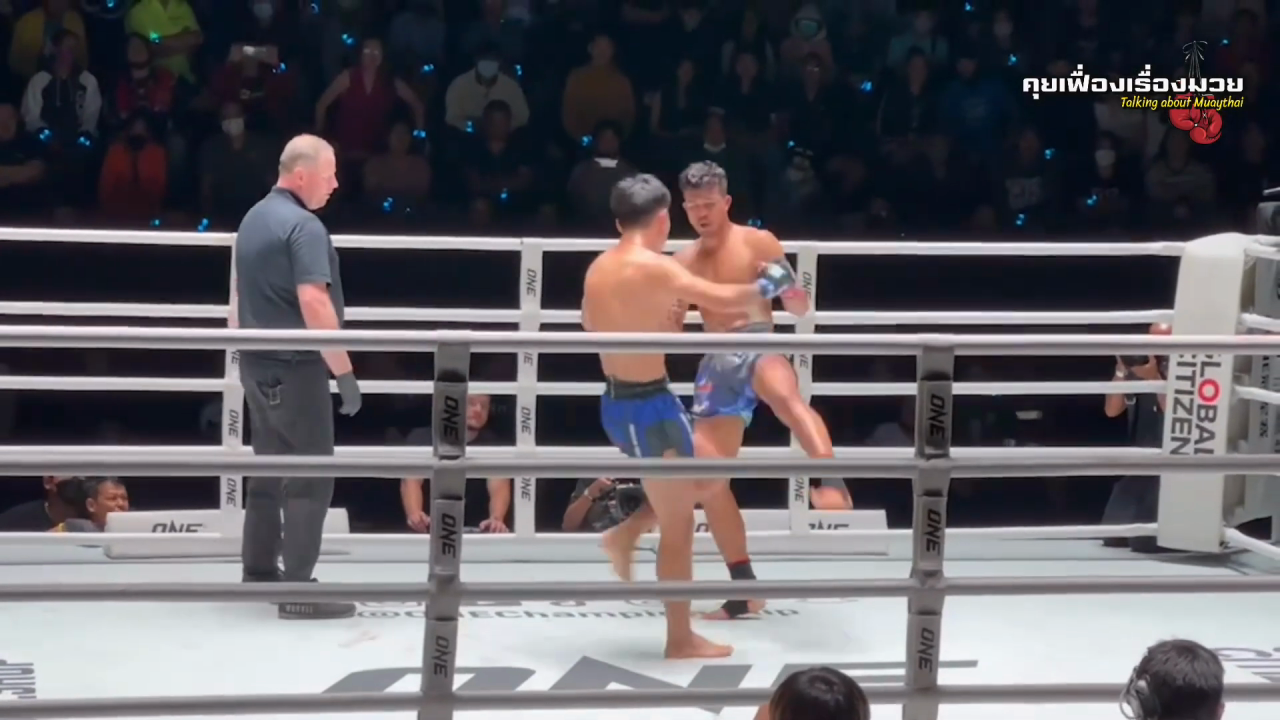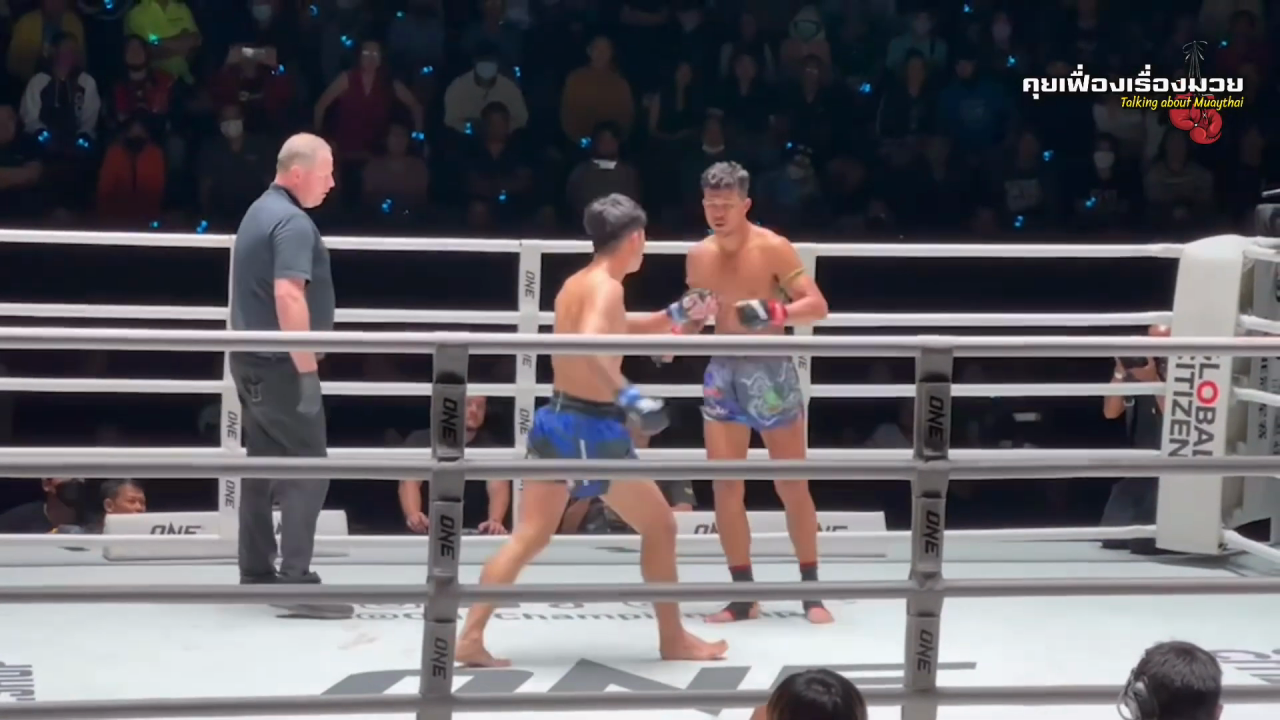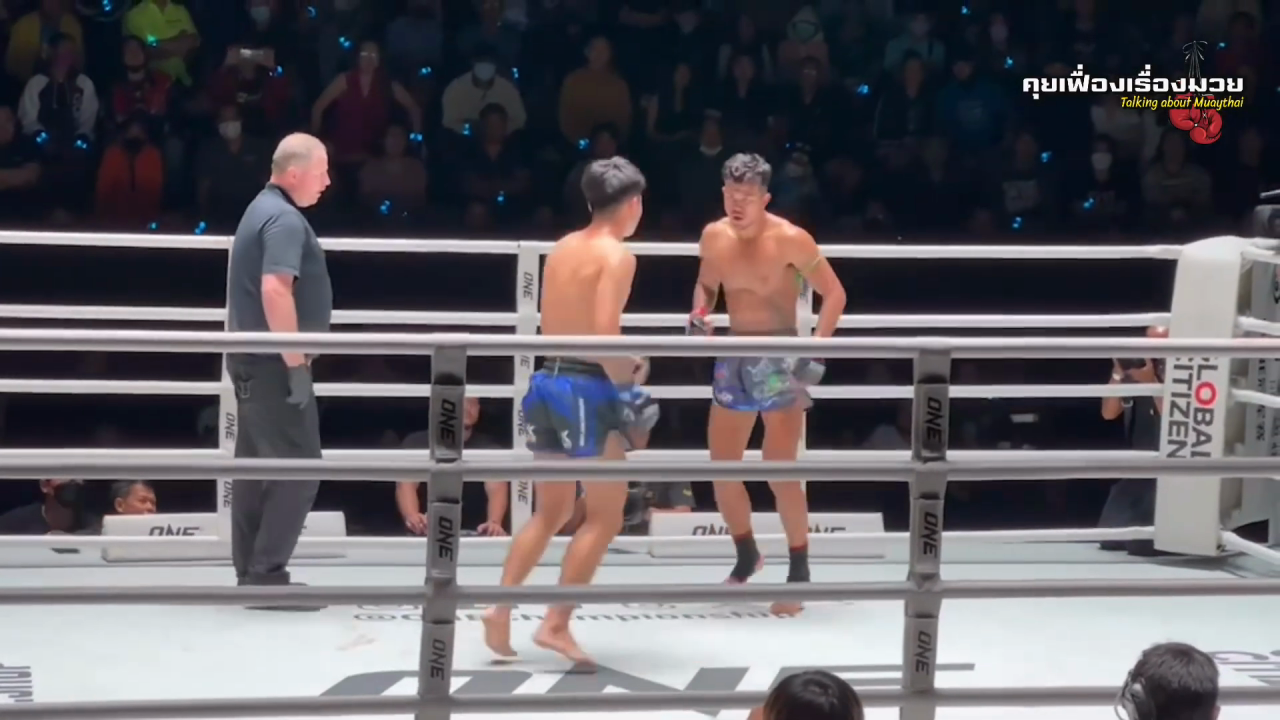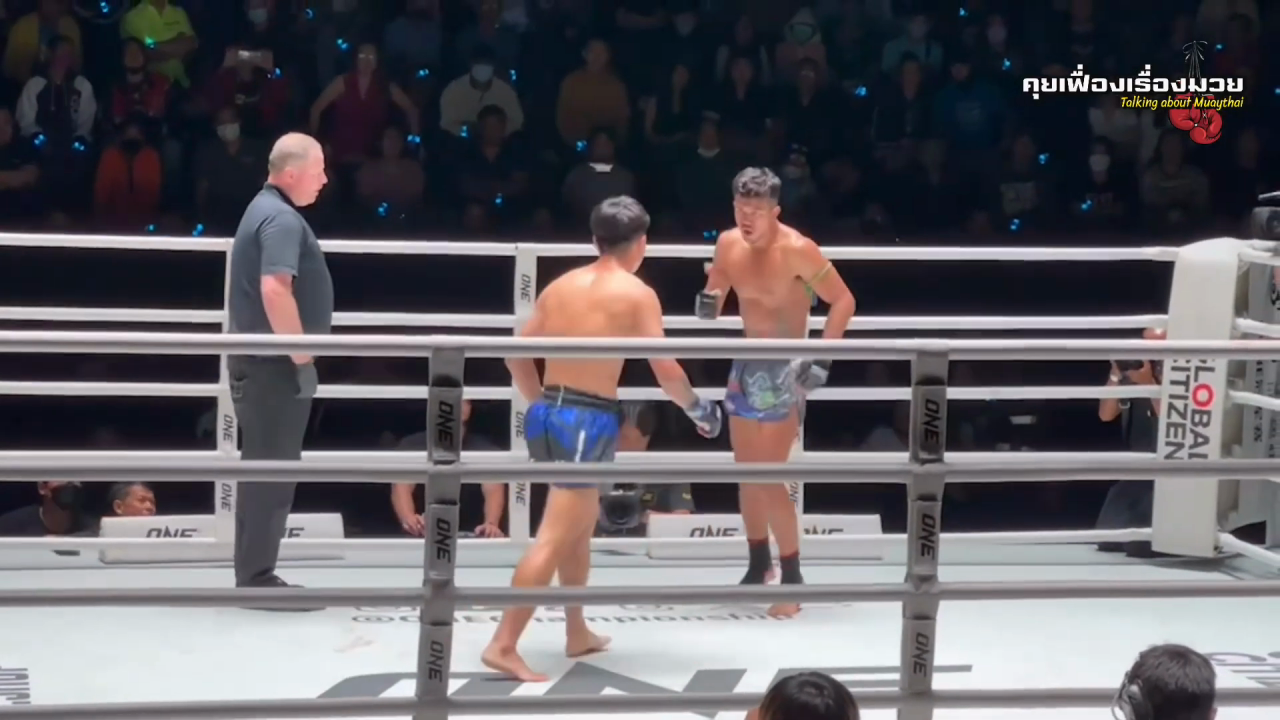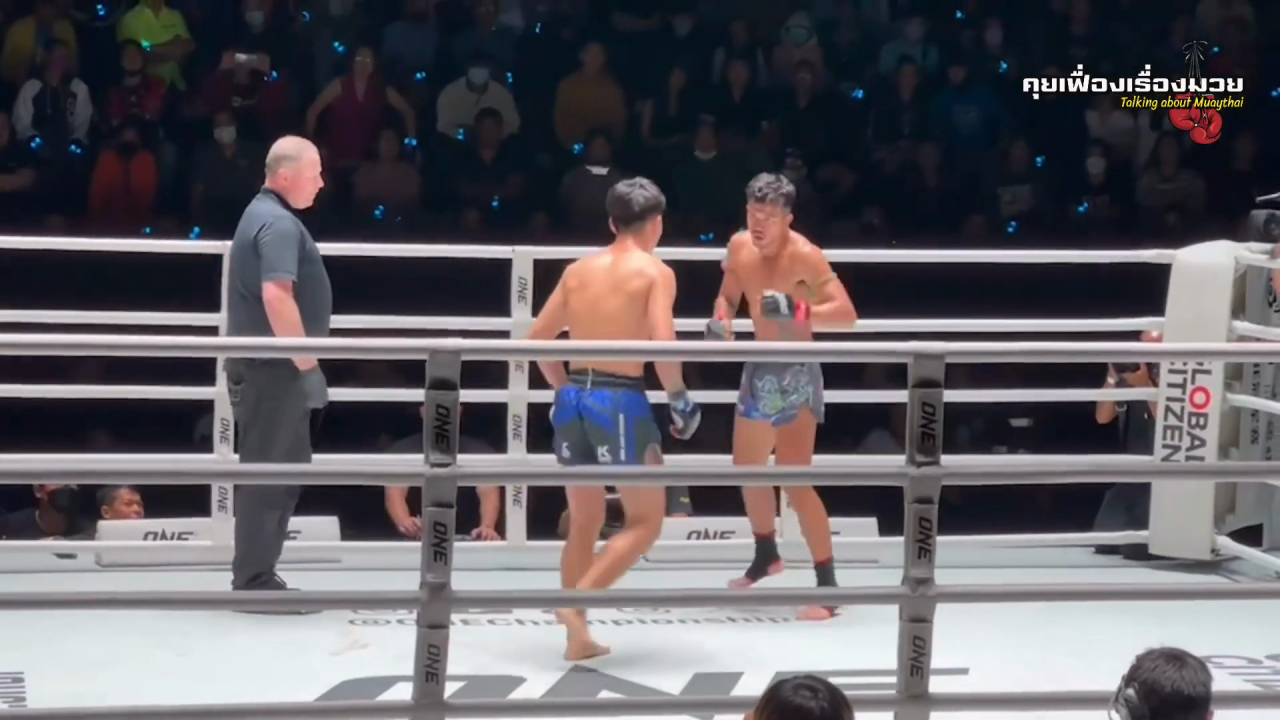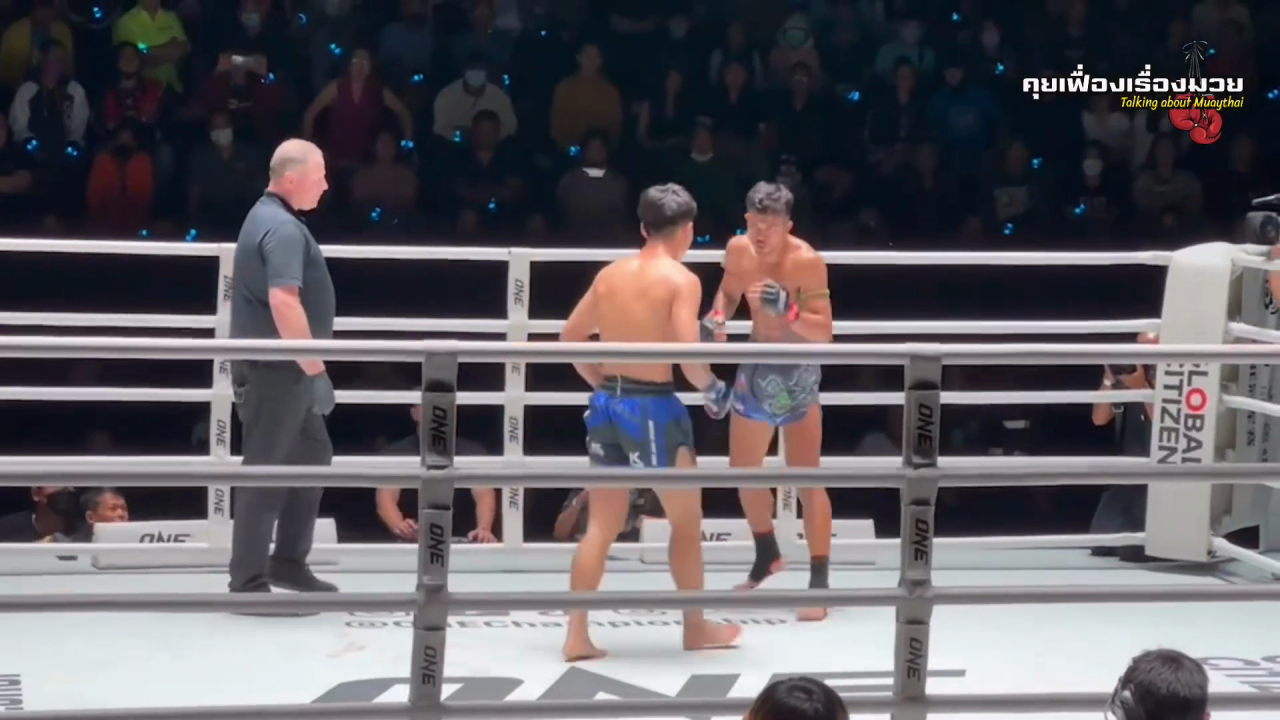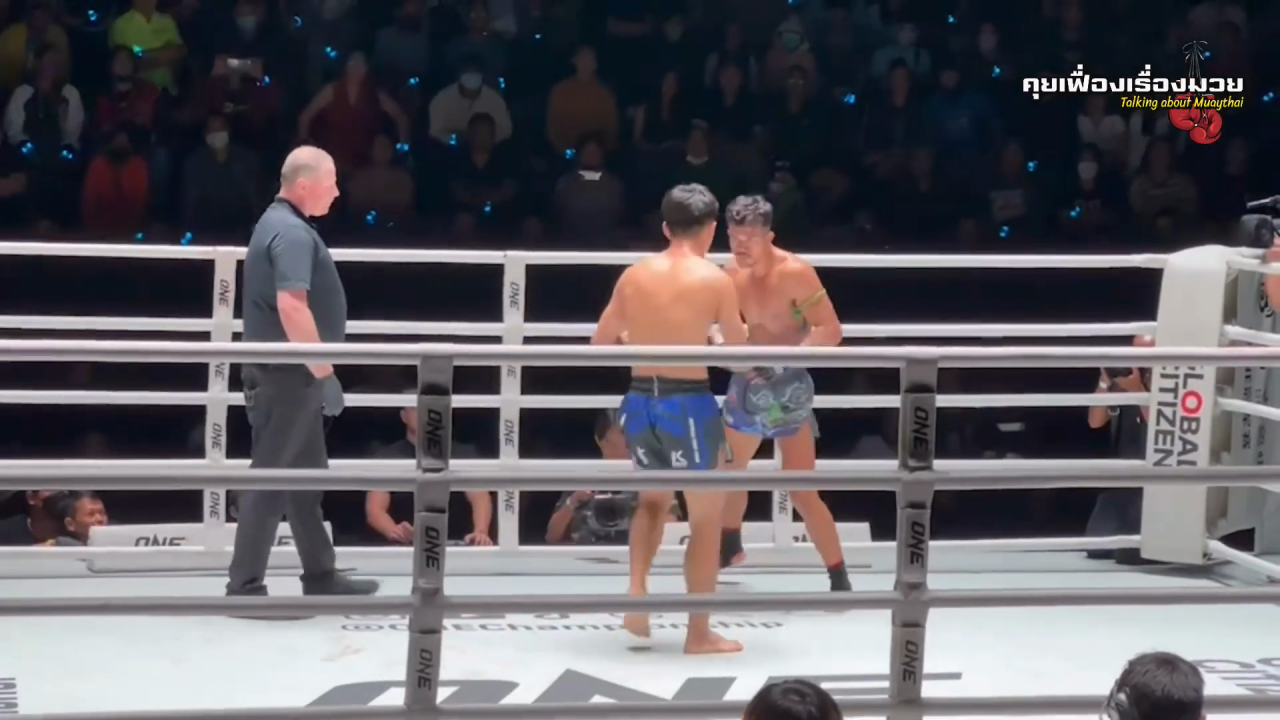
dt=0.2s
person 1, frame 1
left shoulder: (596, 272)
right shoulder: (651, 267)
right elbow: (709, 295)
right wrist: (766, 285)
left hip: (618, 401)
right hip: (645, 407)
left knee: (700, 482)
right knee: (678, 522)
left ankle: (625, 540)
right ankle: (681, 638)
person 1, frame 2
left shoulder: (575, 284)
right shoulder: (604, 288)
right elbow: (589, 351)
left wrist: (673, 314)
right wrist: (629, 395)
left hip: (551, 419)
right hip: (584, 430)
left knee: (529, 537)
right knee: (659, 528)
left ankle: (471, 634)
right ankle: (673, 639)
person 1, frame 3
left shoulder: (560, 251)
right shoulder: (617, 256)
right elbow: (605, 333)
right wrist: (631, 387)
left hip: (546, 381)
right hip: (585, 390)
left knee: (551, 510)
right knee: (603, 516)
left ankle: (499, 612)
right ankle: (556, 624)
person 1, frame 4
left shoulder: (558, 286)
right shoulder: (638, 295)
left elbow: (518, 358)
right elbow: (665, 367)
right wrist: (698, 407)
left hip: (545, 413)
right hip: (590, 419)
left knee: (577, 525)
right knee: (555, 539)
left ankle: (578, 631)
right ankle: (504, 644)
person 1, frame 5
left shoulder: (578, 269)
right shoulder: (657, 273)
left elbow: (538, 337)
right elbow: (663, 348)
right wrist: (680, 398)
left hip: (574, 399)
right hip: (620, 402)
left knee: (584, 524)
right knee: (644, 522)
left ankle: (576, 636)
right ankle: (577, 605)
person 1, frame 6
left shoulder: (609, 273)
right shoulder: (681, 279)
left elbow: (569, 337)
right elbow: (689, 359)
right wrist: (713, 388)
left hip: (605, 404)
right hip: (652, 406)
left knee: (602, 525)
right knee: (686, 520)
left ankle: (577, 631)
right ankle: (696, 627)
person 1, frame 7
left shoulder: (633, 275)
right shoulder: (715, 280)
left elbow: (600, 341)
right elbow: (739, 350)
left hip: (640, 401)
right hip: (689, 405)
left knee: (653, 501)
right knee: (706, 521)
left ankle: (636, 601)
right ankle: (699, 633)
person 2, frame 1
left shoulder: (255, 217)
right shoulder: (304, 226)
right elbow: (314, 302)
right wrist: (344, 371)
left hip: (258, 362)
right hip: (295, 366)
left knee: (270, 469)
right knee: (310, 476)
left ankle: (260, 574)
right ankle: (298, 588)
person 2, frame 2
left shoulder: (260, 212)
right shoulder: (293, 222)
right elbow: (289, 296)
right wrist: (308, 370)
left hip: (253, 360)
right hip: (279, 364)
left knee: (264, 469)
left ankle: (257, 576)
right ankle: (297, 582)
person 2, frame 3
left shoulder: (262, 209)
right shoulder: (285, 219)
right elbow: (275, 290)
right wrist: (297, 362)
left hip: (252, 358)
right hip: (272, 362)
right knee: (298, 467)
left ankle: (252, 574)
right ankle: (266, 575)
person 2, frame 4
left shoulder: (265, 210)
right shoulder: (281, 219)
right elbow: (274, 290)
right wrist: (303, 359)
left hip: (262, 359)
right hip: (272, 363)
left knee: (263, 467)
right knee: (273, 468)
left ankle: (252, 571)
right ankle: (255, 579)
person 2, frame 5
left shoulder: (263, 213)
right shoulder: (279, 223)
right elbow: (276, 297)
right wrist: (309, 366)
left hip: (270, 364)
right hip: (271, 367)
left knee: (285, 465)
right knee: (266, 471)
left ankle: (259, 570)
right ankle: (251, 582)
person 2, frame 6
left shoulder: (268, 218)
right shoulder: (283, 228)
right elbow: (284, 304)
right wrist: (317, 371)
left hip: (275, 366)
right hip: (275, 368)
left knee: (312, 459)
left ankle: (288, 562)
right ankle: (247, 583)
person 2, frame 7
left shoulder: (280, 223)
right shoulder: (292, 232)
right elbow: (291, 306)
left wrist: (315, 371)
right wrist: (324, 373)
left hip: (288, 372)
right hip: (283, 375)
left knee: (306, 474)
left ankle: (320, 575)
right ankle: (244, 586)
person 3, frame 1
left shoulder: (758, 243)
right shoulder: (683, 261)
left elbow: (803, 309)
left wrist: (789, 291)
left hip: (760, 352)
right hip: (715, 368)
left knee: (786, 397)
left ankle: (830, 475)
person 3, frame 2
left shoulder: (774, 249)
right shoulder: (698, 257)
left elbow: (817, 306)
left wrist: (772, 313)
left hip: (772, 370)
right hip: (724, 372)
left knee: (791, 486)
right knee: (726, 488)
left ankle: (811, 591)
right ankle: (743, 595)
person 3, frame 3
left shoulder: (791, 239)
right shoulder: (714, 237)
left elbow: (834, 293)
right wrist: (698, 315)
left hip: (781, 361)
right hip: (735, 356)
left knee: (780, 473)
right knee: (722, 469)
left ankle: (798, 573)
right ankle: (746, 557)
person 3, frame 4
left shoulder: (798, 250)
right shoulder: (728, 244)
left elbow: (843, 301)
right elbow: (712, 291)
left wrist: (822, 352)
right wrist: (708, 303)
left hip: (785, 370)
right hip: (746, 364)
left knee: (769, 477)
right knee: (748, 475)
left ankle: (791, 578)
right ankle: (760, 563)
person 3, frame 5
left shoulder: (805, 256)
right shoulder: (740, 245)
left elbow: (846, 312)
right elbow: (727, 296)
left wrist: (798, 312)
right wrist: (719, 322)
left hip: (796, 371)
right hip: (758, 366)
left knee: (796, 483)
right knee: (746, 469)
left ankle: (828, 586)
right ankle: (767, 555)
person 3, frame 6
left shoulder: (806, 261)
right shoulder: (738, 250)
left elbow: (824, 327)
right elbow: (726, 295)
left wrist: (787, 311)
right wrist: (712, 321)
left hip: (795, 371)
right hip: (755, 367)
left knee: (803, 475)
right knee: (744, 469)
left ankle: (820, 578)
right ankle: (767, 553)
person 3, frame 7
left shoulder: (796, 273)
right shoulder: (733, 269)
left elbow: (831, 331)
left hip: (786, 385)
right hip: (747, 382)
left knee: (801, 492)
right knee: (727, 472)
left ankle: (841, 583)
right ankle: (730, 547)
person 4, frame 1
right shoulder: (1137, 372)
right elbow: (1112, 410)
left wrist: (1155, 378)
right wrist: (1121, 371)
left knee: (1145, 541)
right knee: (1113, 536)
person 4, frame 2
right shoulder: (1135, 374)
right elbow: (1110, 412)
left wrist: (1153, 381)
right wrist: (1119, 373)
left knee: (1143, 543)
right knee: (1111, 537)
person 4, frame 3
right shoulder: (1134, 376)
right elbow: (1108, 413)
left wrist: (1151, 382)
right wrist: (1118, 374)
left knee: (1142, 544)
right knee: (1110, 539)
person 4, frame 4
right shoulder: (1131, 377)
right elbow: (1106, 414)
left wrist: (1149, 383)
right wrist: (1115, 375)
left knee: (1139, 546)
right knee: (1107, 540)
person 4, frame 5
right shoulder: (1128, 379)
right elbow: (1102, 417)
left wrist: (1146, 386)
right wrist: (1112, 378)
left knee: (1136, 549)
right knee: (1104, 543)
person 4, frame 6
right shoulder: (1125, 382)
right elbow: (1099, 419)
left wrist: (1142, 387)
right wrist: (1108, 379)
left knee: (1133, 551)
right knee: (1101, 546)
person 4, frame 7
right shoulder: (1121, 384)
right elbow: (1095, 421)
left wrist: (1137, 390)
right wrist: (1104, 382)
left knee: (1129, 553)
right knee: (1096, 548)
